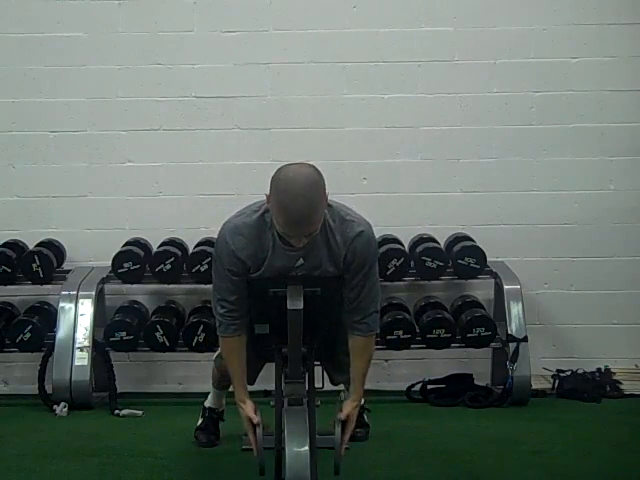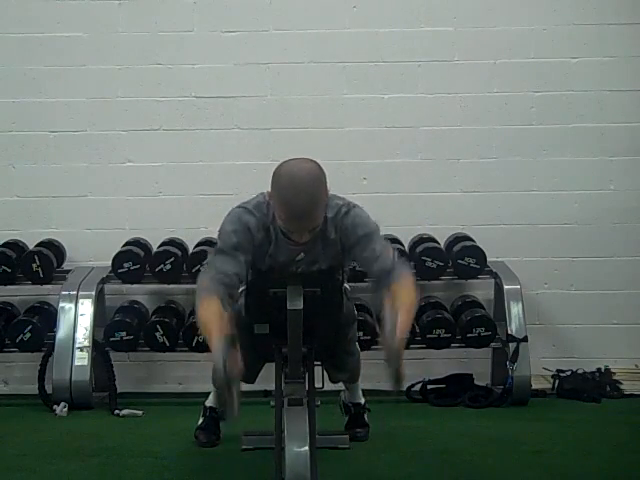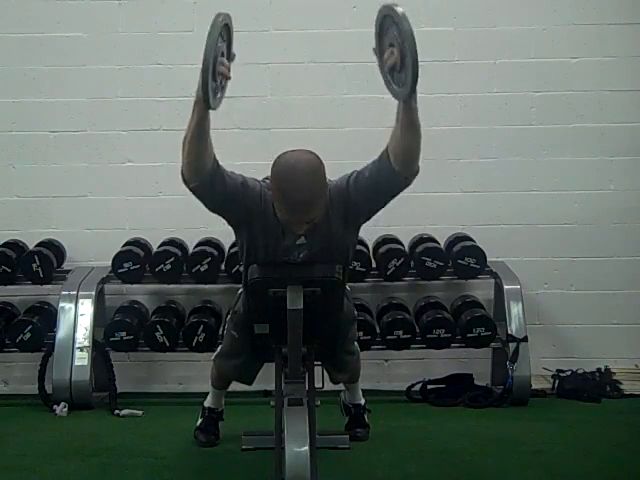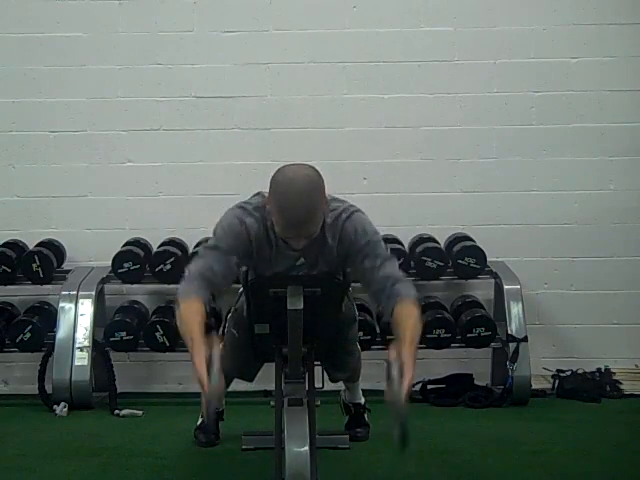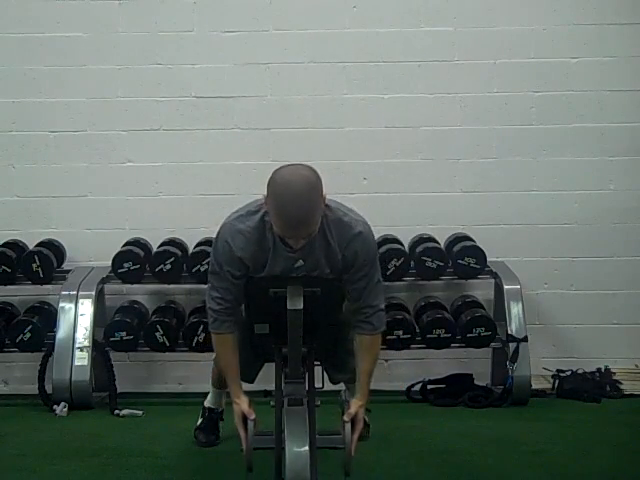
dt=0.5s
person 1, frame 1
left shoulder: (356, 235)
right shoulder: (236, 235)
left elbow: (363, 319)
right elbow: (230, 318)
left wrist: (356, 396)
right wrist: (242, 396)
left knee: (346, 362)
right knee: (230, 361)
left ankle: (350, 398)
right ankle: (214, 406)
person 1, frame 2
left shoulder: (348, 219)
right shoulder: (245, 221)
left elbow: (392, 272)
right elbow: (212, 288)
left wrist: (400, 323)
right wrist: (219, 342)
left knee: (346, 361)
right knee: (232, 360)
left ankle: (354, 400)
right ankle: (213, 406)
person 1, frame 3
left shoulder: (346, 200)
right shoulder: (249, 202)
left elbow: (403, 169)
right elbow: (196, 177)
left wrist: (406, 98)
right wrist: (202, 103)
left knee: (346, 366)
right knee: (228, 365)
left ankle: (354, 401)
right ankle: (213, 406)
person 1, frame 4
left shoulder: (350, 223)
right shoulder: (242, 221)
left elbow: (393, 287)
right elbow: (196, 283)
left wrist: (407, 351)
right wrist: (198, 348)
left knee: (346, 361)
right knee: (230, 361)
left ankle: (354, 401)
right ankle: (214, 407)
person 1, frame 5
left shoulder: (354, 234)
right shoulder: (236, 234)
left elbow: (368, 315)
right elbow: (222, 315)
left wrist: (362, 395)
right wrist: (236, 393)
left knee: (346, 362)
right knee: (229, 359)
left ankle: (349, 397)
right ankle: (213, 406)
